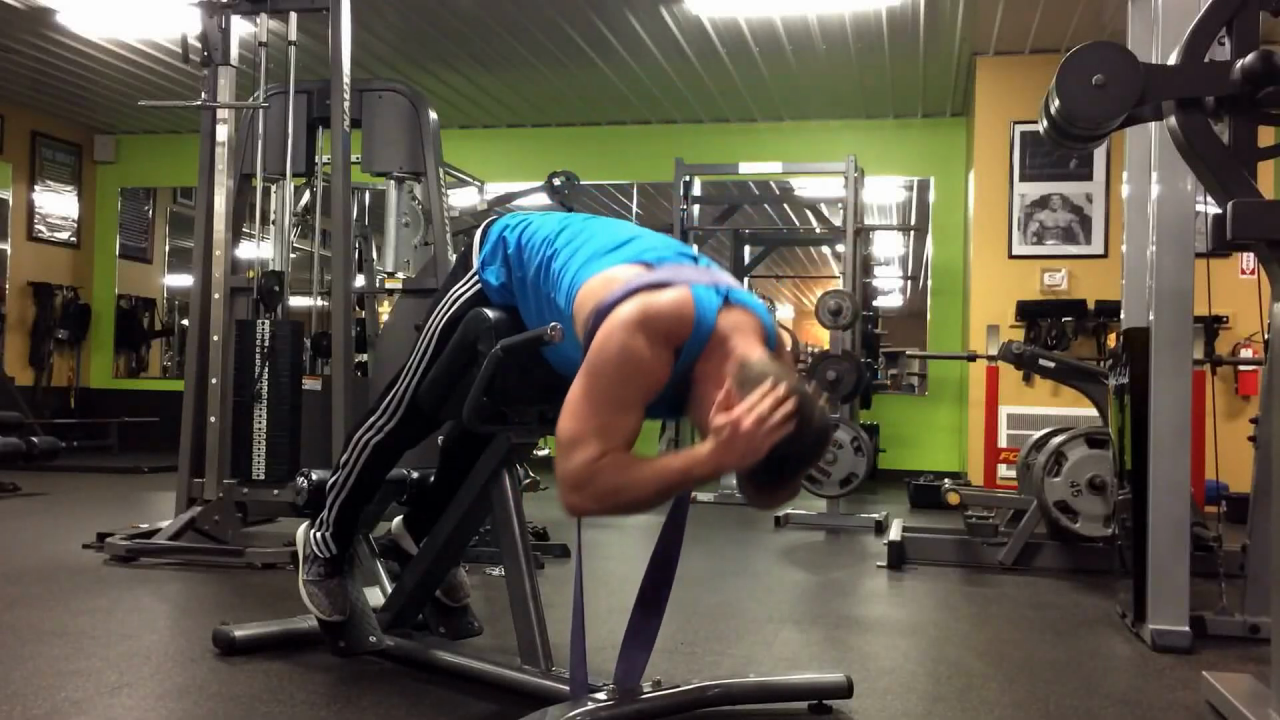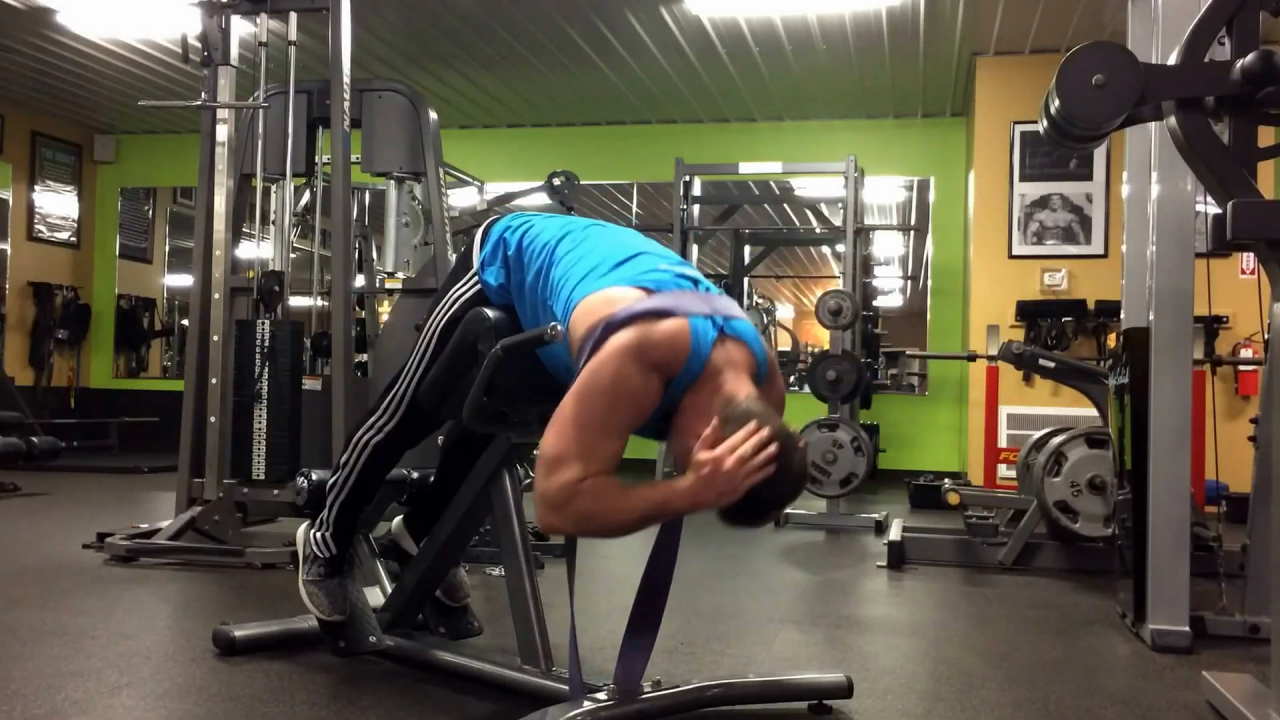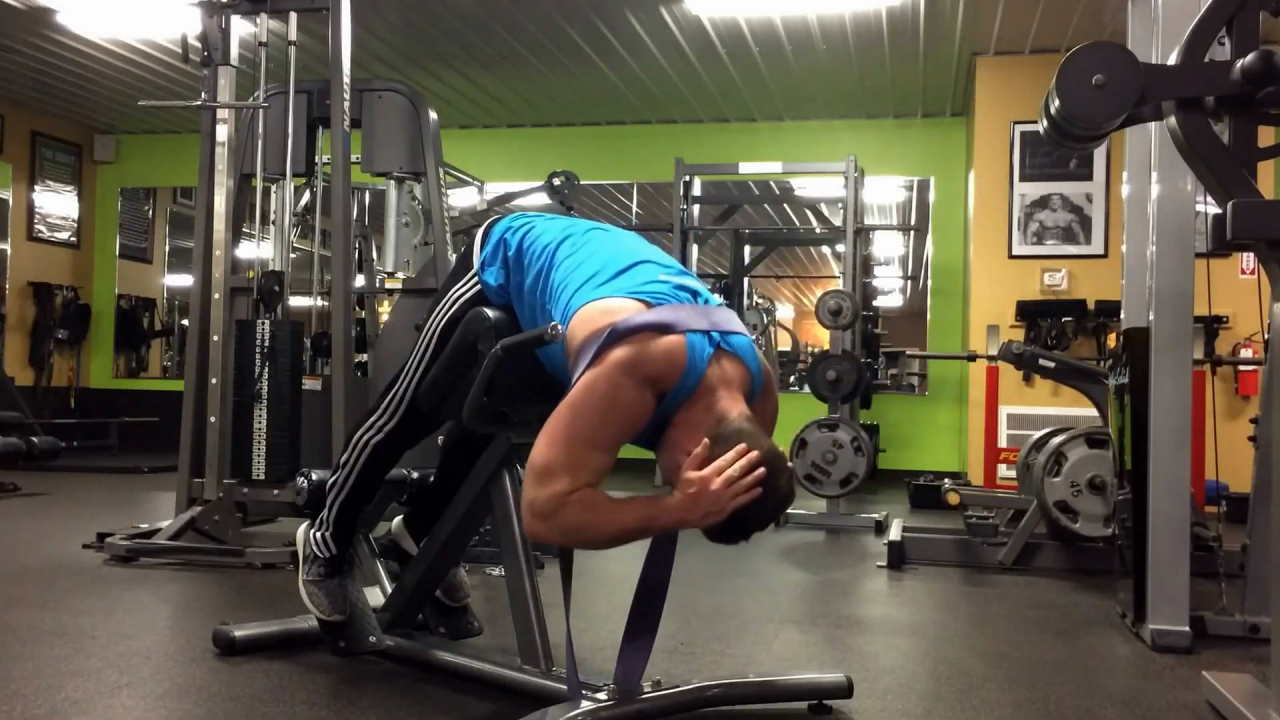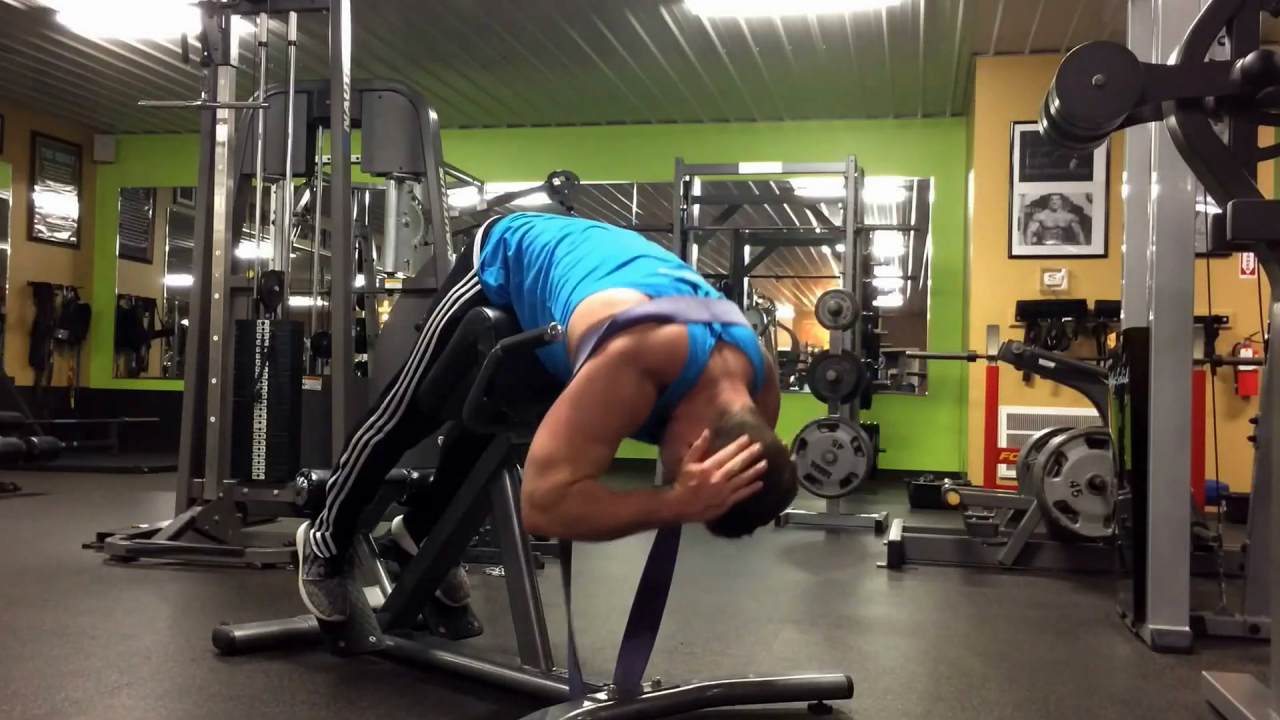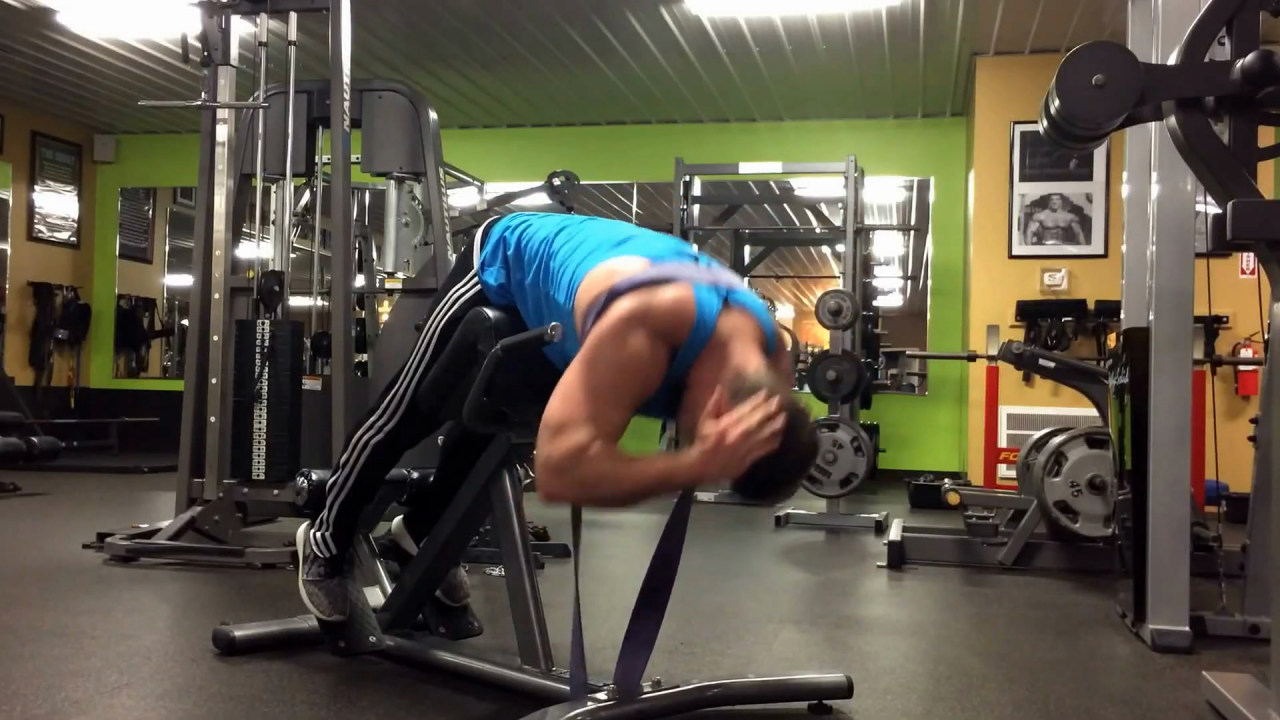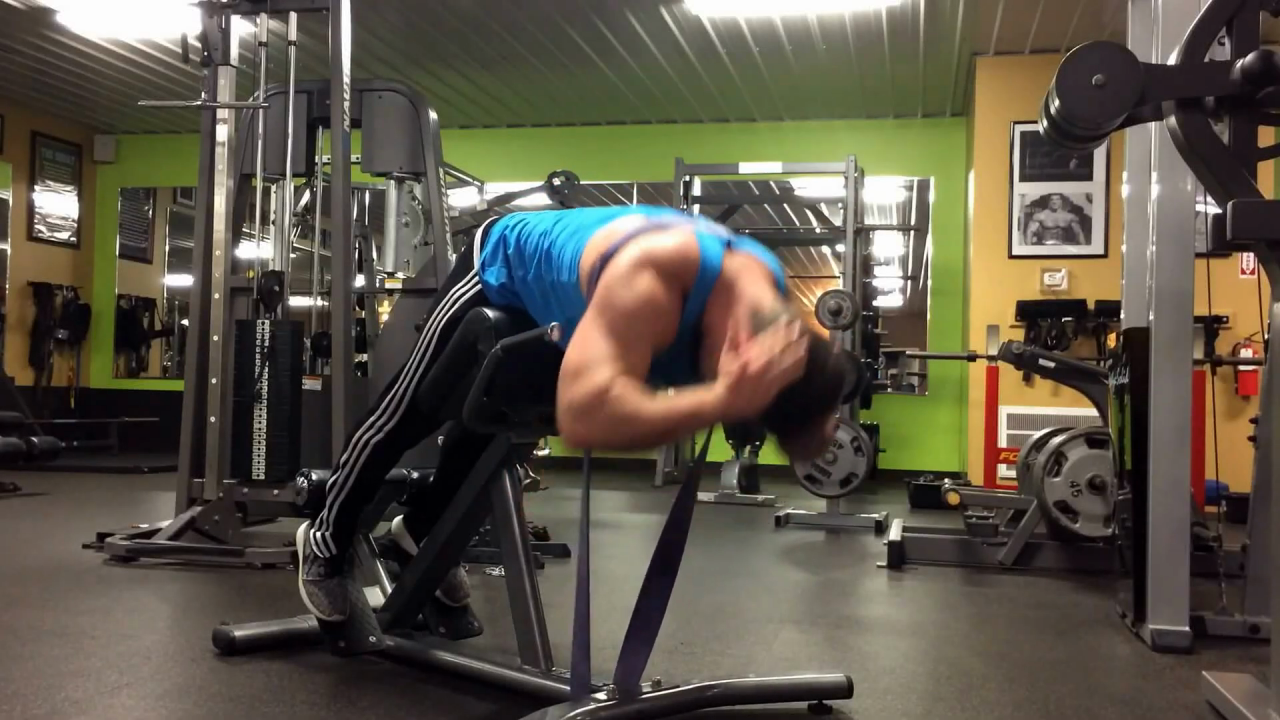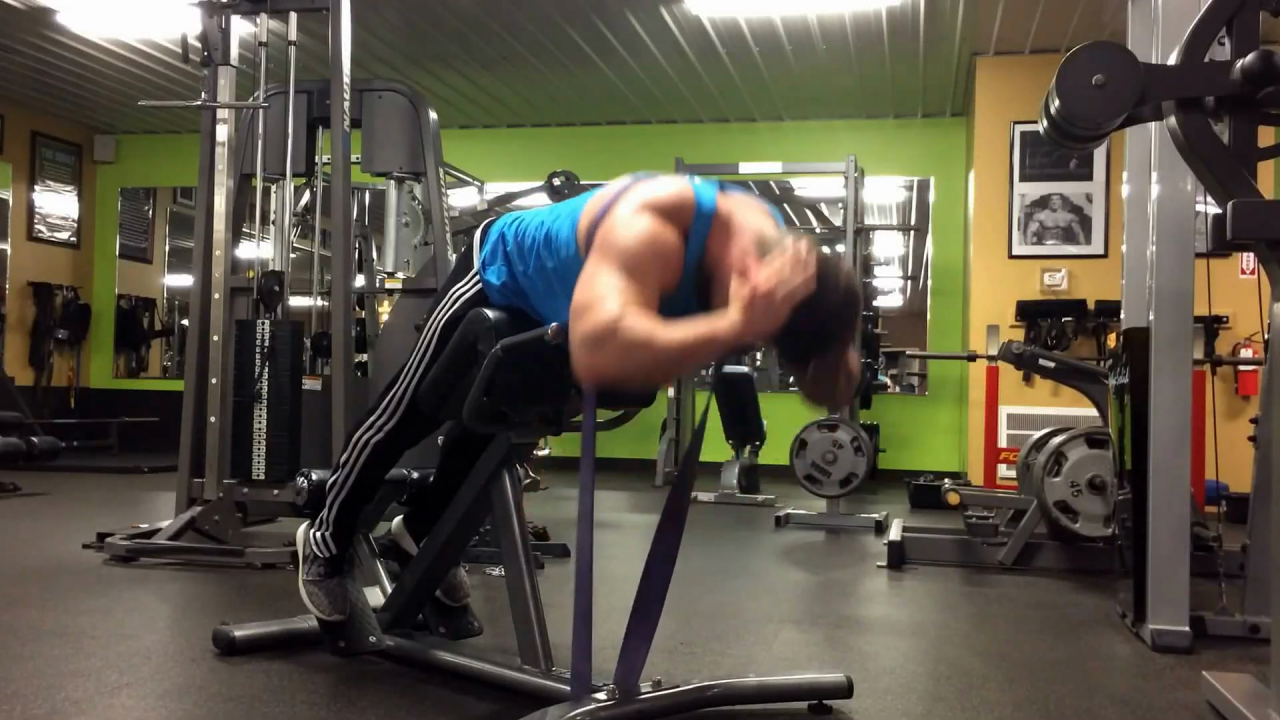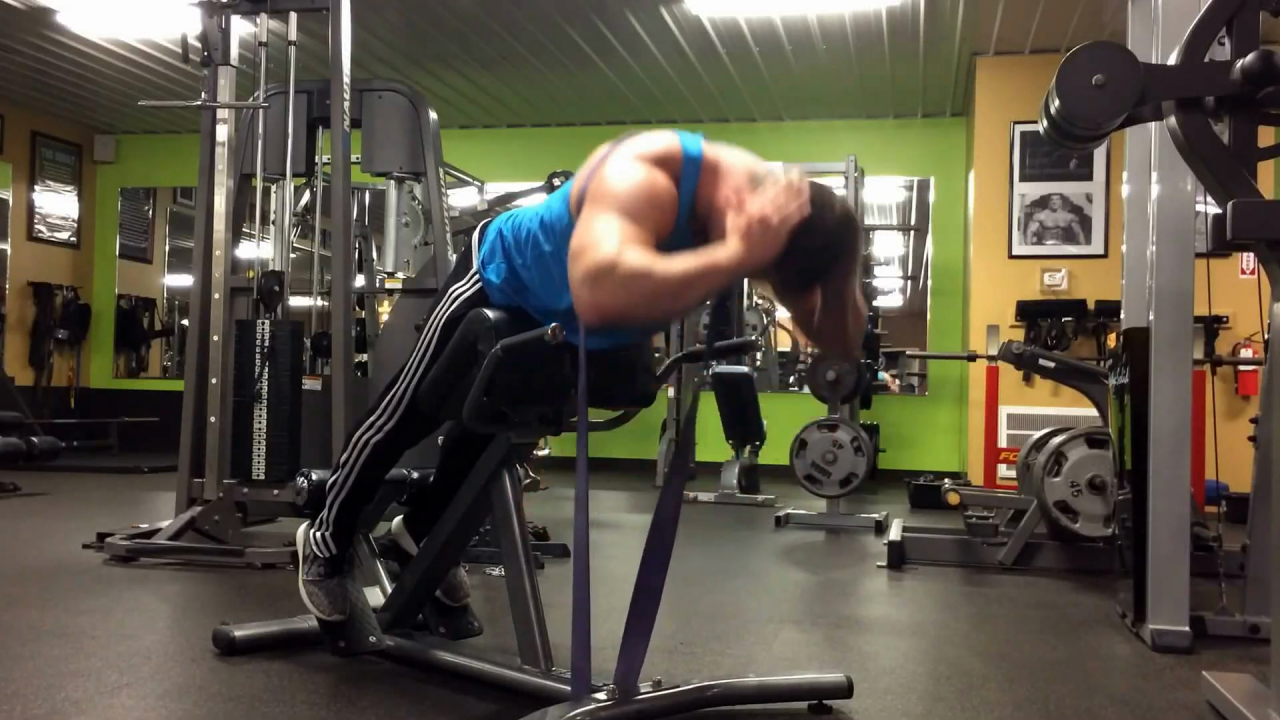
dt=0.1s
person 1, frame 1
left shoulder: (764, 349)
right shoulder: (645, 327)
left elbow: (765, 485)
right elbow: (581, 484)
right wrist: (717, 455)
left hip: (564, 284)
right hip: (507, 267)
right knee: (407, 419)
left ankle: (422, 530)
right ankle: (326, 545)
person 1, frame 2
left shoulder: (761, 380)
right shoulder: (642, 350)
right elbow: (558, 501)
right wrist: (693, 491)
right hip: (508, 264)
right knee: (407, 419)
left ankle: (422, 531)
right ankle: (326, 545)
person 1, frame 3
left shoulder: (754, 390)
right shoulder: (634, 365)
right elbow: (545, 512)
right wrist: (682, 508)
right hip: (509, 263)
right knee: (407, 419)
left ankle: (422, 530)
right ankle: (326, 545)
person 1, frame 4
left shoulder: (753, 381)
right shoulder: (637, 355)
right elbow: (543, 502)
right wrist: (684, 500)
right hip: (506, 268)
right knee: (406, 419)
left ankle: (423, 532)
right ankle: (325, 545)
person 1, frame 5
left shoulder: (767, 357)
right shoulder: (643, 325)
left elbow: (763, 461)
right elbow: (559, 469)
right wrist: (700, 462)
right hip: (508, 266)
right knee: (407, 419)
left ankle: (422, 530)
right ankle: (325, 545)
person 1, frame 6
left shoulder: (774, 308)
right shoulder: (652, 276)
left elbow: (807, 441)
right elbow: (581, 418)
right wrist: (726, 399)
left hip: (562, 307)
right hip: (507, 276)
right knee: (408, 419)
left ankle: (423, 531)
right ankle: (327, 544)
person 1, frame 7
left shoulder: (781, 261)
right shoulder: (651, 226)
left elbow: (833, 392)
right elbow: (598, 355)
left wrist: (834, 355)
right wrist: (737, 323)
left hip: (555, 318)
right hip: (505, 277)
right knee: (409, 417)
left ankle: (423, 530)
right ankle: (326, 543)
person 1, frame 8
left shoulder: (768, 211)
right shoulder: (646, 173)
left elbow: (839, 341)
right elbow: (600, 291)
left wrist: (840, 277)
right wrist: (735, 255)
left hip: (569, 325)
right hip: (504, 282)
right knee: (409, 420)
left ankle: (423, 530)
right ankle: (327, 542)
